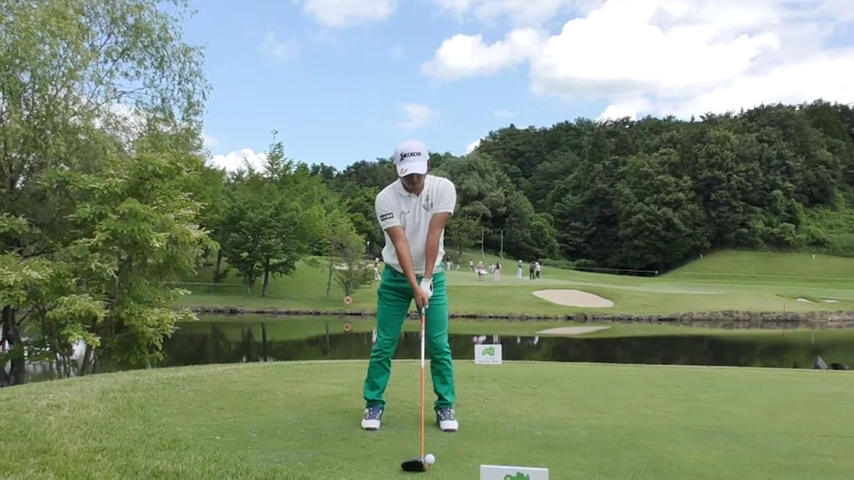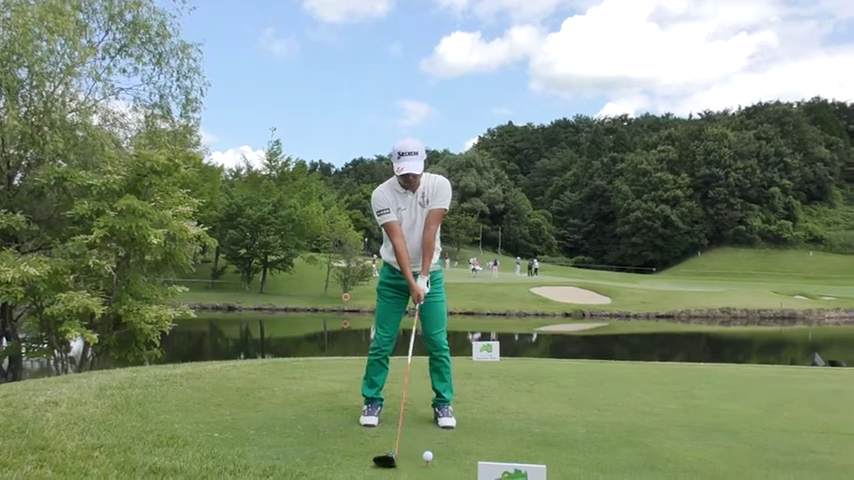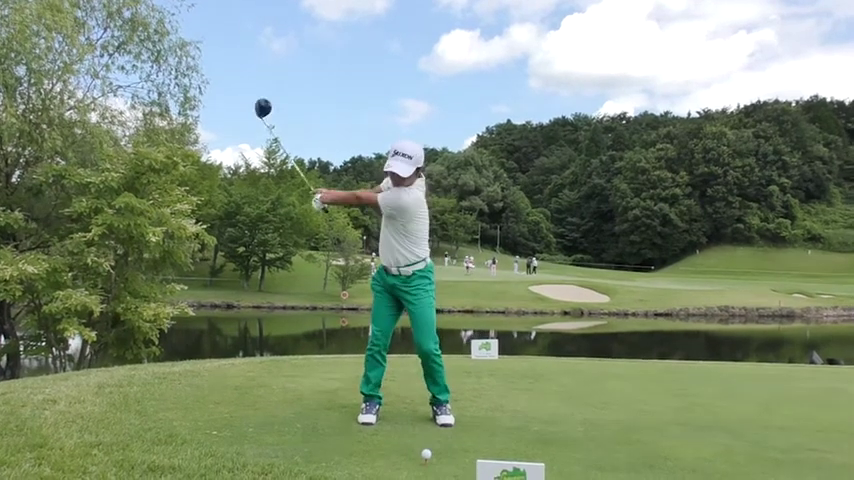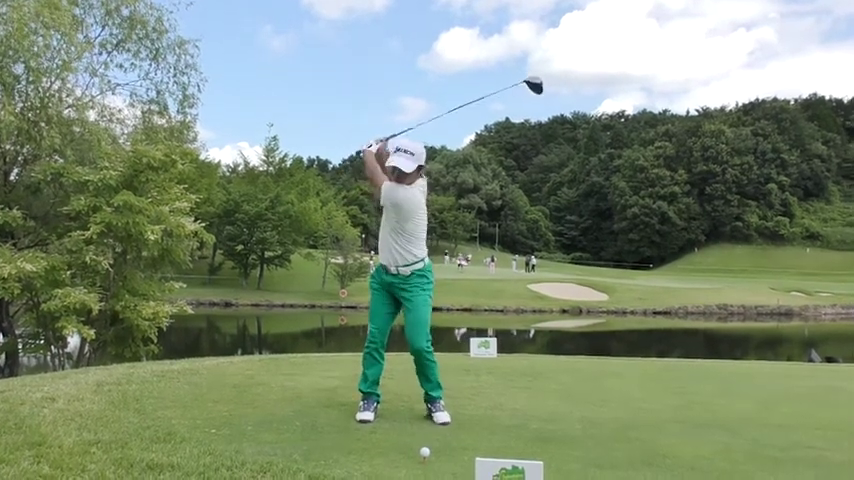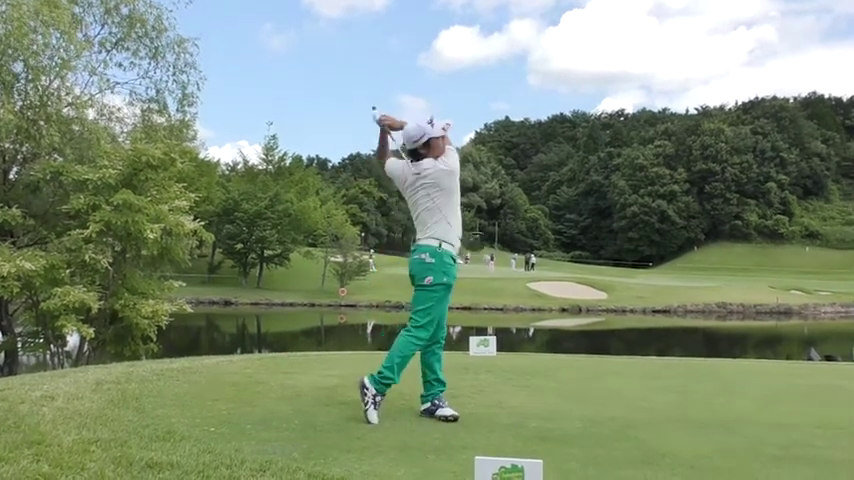
dt=0.7s
person 1, frame 1
left shoulder: (444, 188)
right shoulder: (386, 198)
left elbow: (434, 234)
right elbow: (400, 243)
left wrist: (427, 279)
right wrist: (414, 286)
left hip: (433, 276)
right hip: (396, 278)
left knee: (439, 345)
right knee: (384, 344)
left ankle: (445, 406)
right ankle: (373, 404)
person 1, frame 2
left shoulder: (439, 185)
right shoulder: (381, 194)
left elbow: (430, 231)
right elbow: (396, 239)
left wrist: (424, 275)
right wrist: (410, 282)
left hip: (430, 273)
right hip: (394, 275)
left knee: (438, 342)
right knee: (382, 342)
left ankle: (443, 403)
right ankle: (372, 401)
person 1, frame 3
left shoulder: (406, 198)
right shoulder: (399, 182)
left elbow: (362, 199)
right elbow: (372, 194)
left wrist: (329, 198)
right wrist: (331, 194)
left hip: (415, 278)
right hip: (386, 275)
left knee: (427, 345)
right knee: (377, 340)
left ankle: (440, 402)
right ankle: (371, 399)
person 1, frame 4
left shoulder: (402, 195)
right shoulder: (418, 183)
left elbow: (375, 176)
left wrist: (369, 154)
right wrist: (381, 154)
left hip: (414, 277)
right hip: (385, 274)
left knee: (419, 342)
right knee: (375, 339)
left ankle: (434, 399)
right ankle: (369, 398)
person 1, frame 5
left shoulder: (402, 170)
right shoulder: (446, 167)
left elbow: (383, 160)
right elbow: (448, 142)
left wrist: (385, 131)
right wrist: (401, 126)
left hip: (426, 256)
right hip: (437, 258)
left knee: (435, 335)
right knee: (419, 328)
left ankle: (433, 398)
right ankle: (377, 383)
